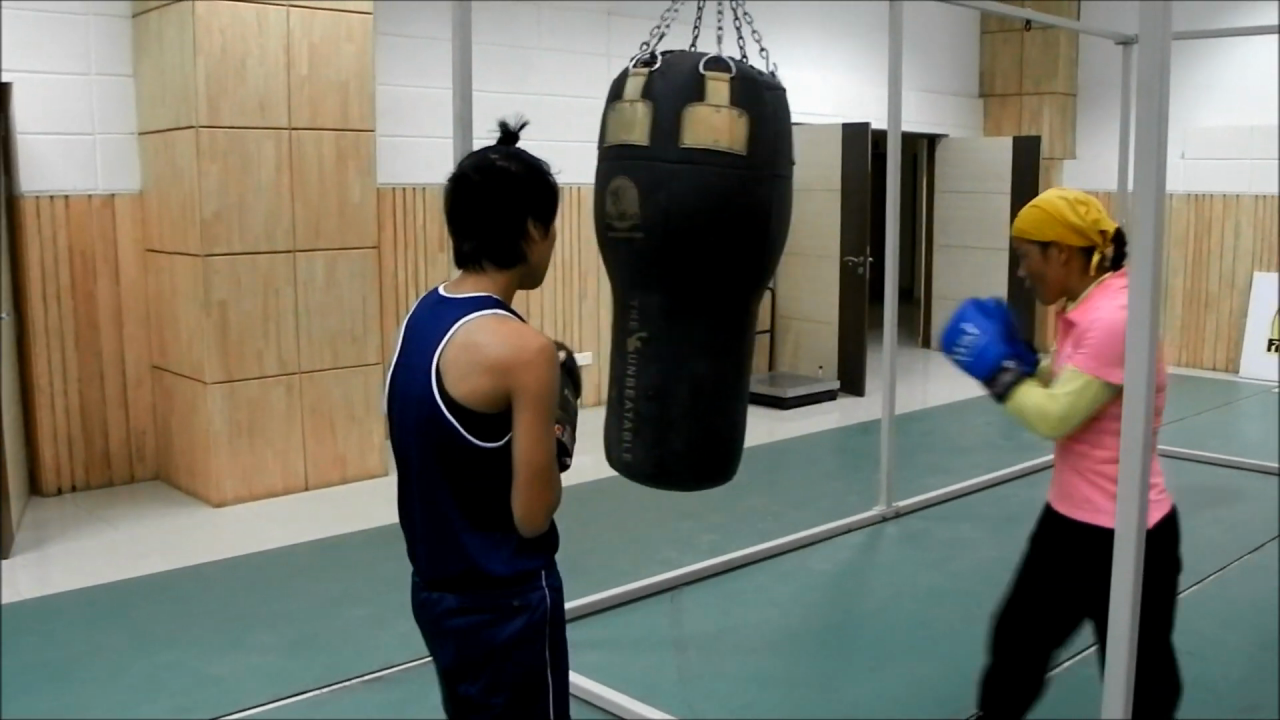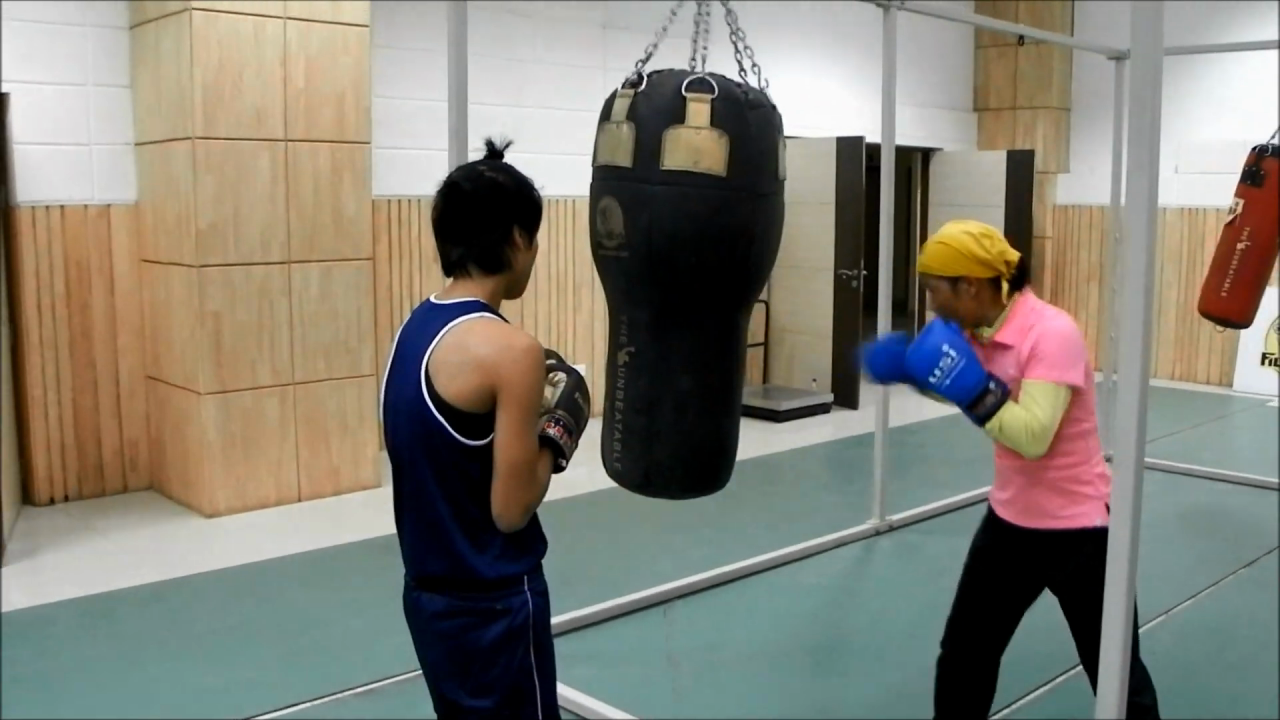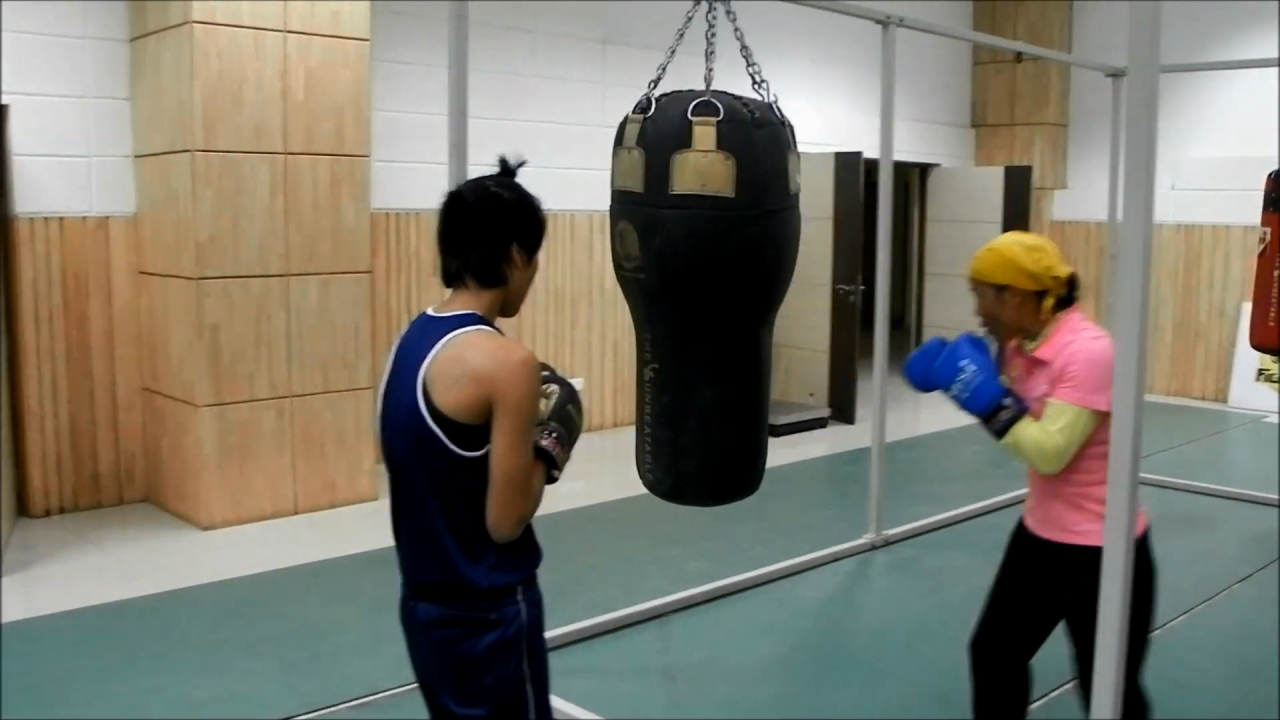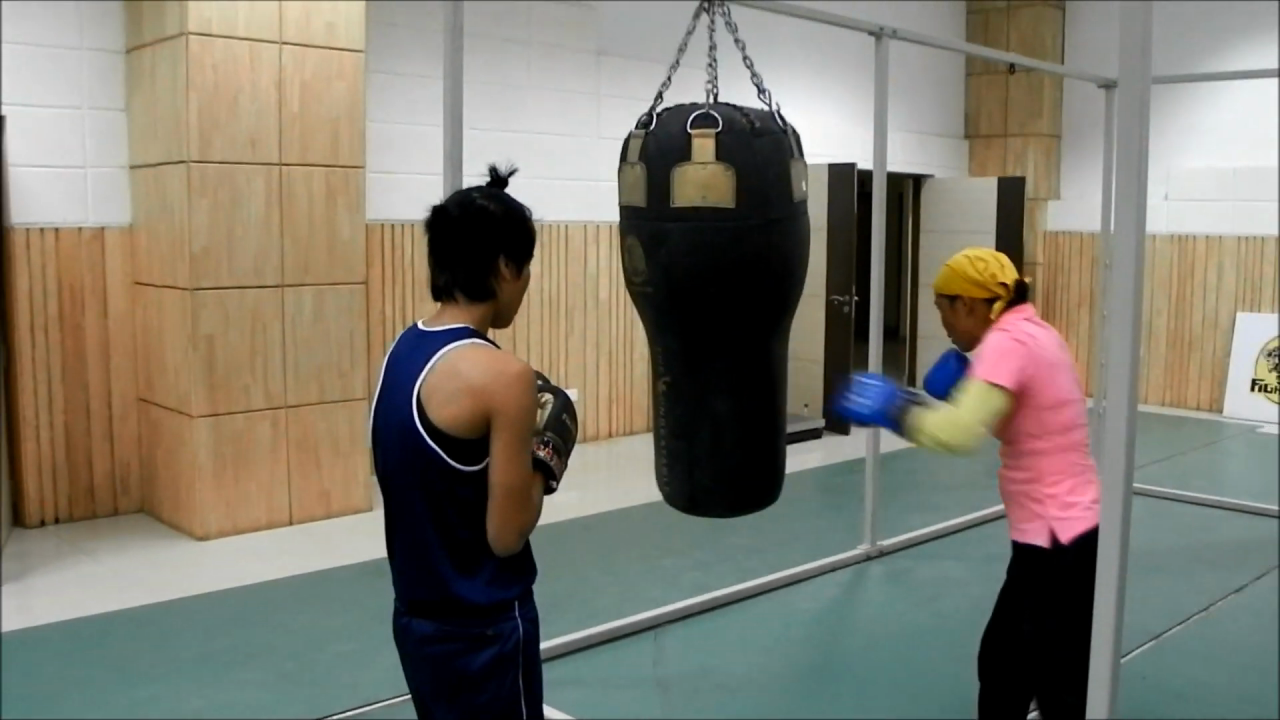
dt=0.5s
person 1, frame 1
left shoulder: (423, 316)
right shoulder: (521, 349)
right elbow: (531, 515)
right wrist: (557, 431)
left hip: (438, 586)
right hip: (503, 601)
person 1, frame 2
left shoulder: (416, 327)
right shoulder: (509, 350)
right elbow: (512, 509)
right wrist: (558, 430)
left hip: (430, 591)
right hip: (492, 604)
person 1, frame 3
left shoulder: (413, 339)
right shoulder: (505, 362)
right elbow: (506, 520)
right wrist: (551, 443)
left hip: (426, 601)
right hip: (487, 614)
person 1, frame 4
left shoulder: (402, 352)
right shoulder: (502, 376)
right elbow: (507, 534)
right wrist: (547, 455)
left hip: (418, 616)
right hip: (482, 628)
person 2, frame 1
left shoulder: (1114, 317)
right shoulder: (1085, 309)
left elbow: (1053, 418)
left wrist: (991, 361)
right wrist: (1019, 357)
left hip: (1124, 531)
right hip: (1070, 516)
right knee: (1016, 634)
person 2, frame 2
left shoulder: (1053, 333)
right shoulder: (973, 331)
left elbow: (1031, 438)
right elbow: (940, 371)
left wrist: (968, 385)
right wrist: (905, 364)
left hip: (1080, 530)
right hip: (1011, 522)
right knee: (963, 652)
person 2, frame 3
left shoulder: (1087, 351)
right shoulder: (1024, 347)
left elbow: (1049, 453)
right elbow: (1020, 419)
left wrist: (987, 397)
right wrist: (955, 375)
left hip: (1099, 549)
right hip: (1041, 535)
right knee: (993, 652)
person 2, frame 4
left shoulder: (1010, 344)
right shoulder: (1035, 336)
left elbow: (959, 432)
left wrist: (895, 409)
right wrist: (963, 385)
left hip: (1064, 545)
right hip: (1061, 536)
right knee: (1002, 661)
